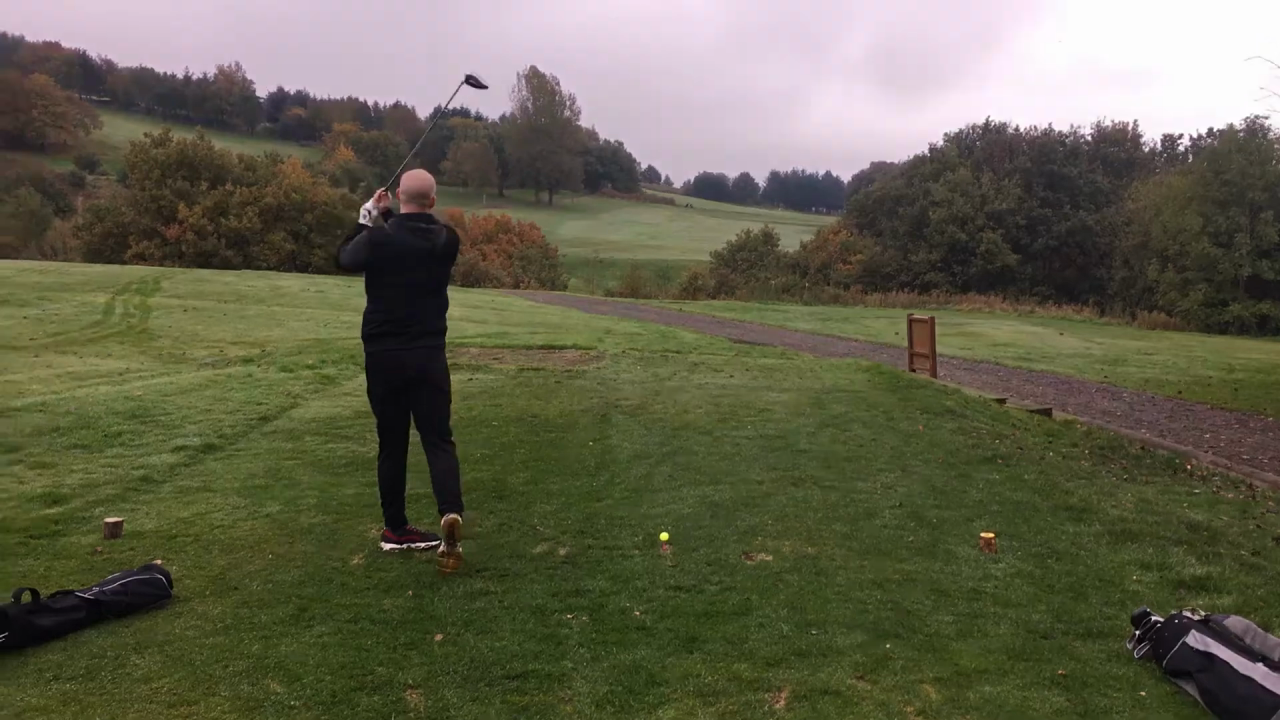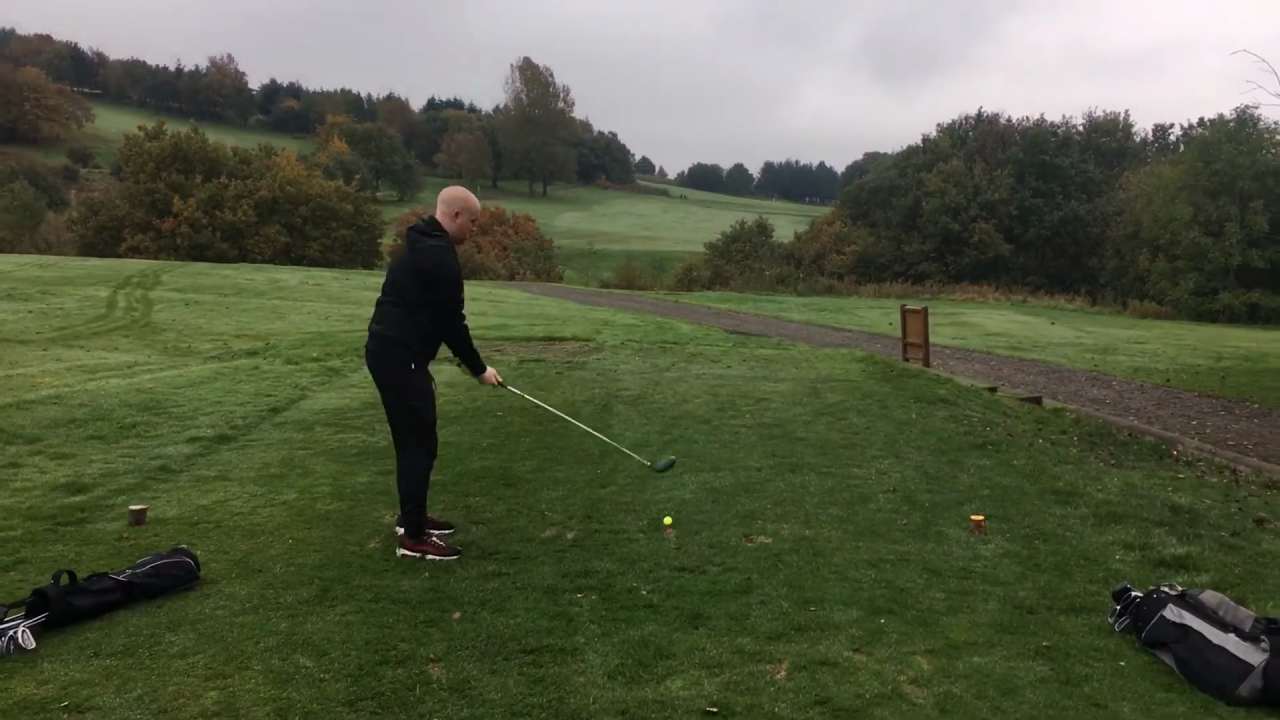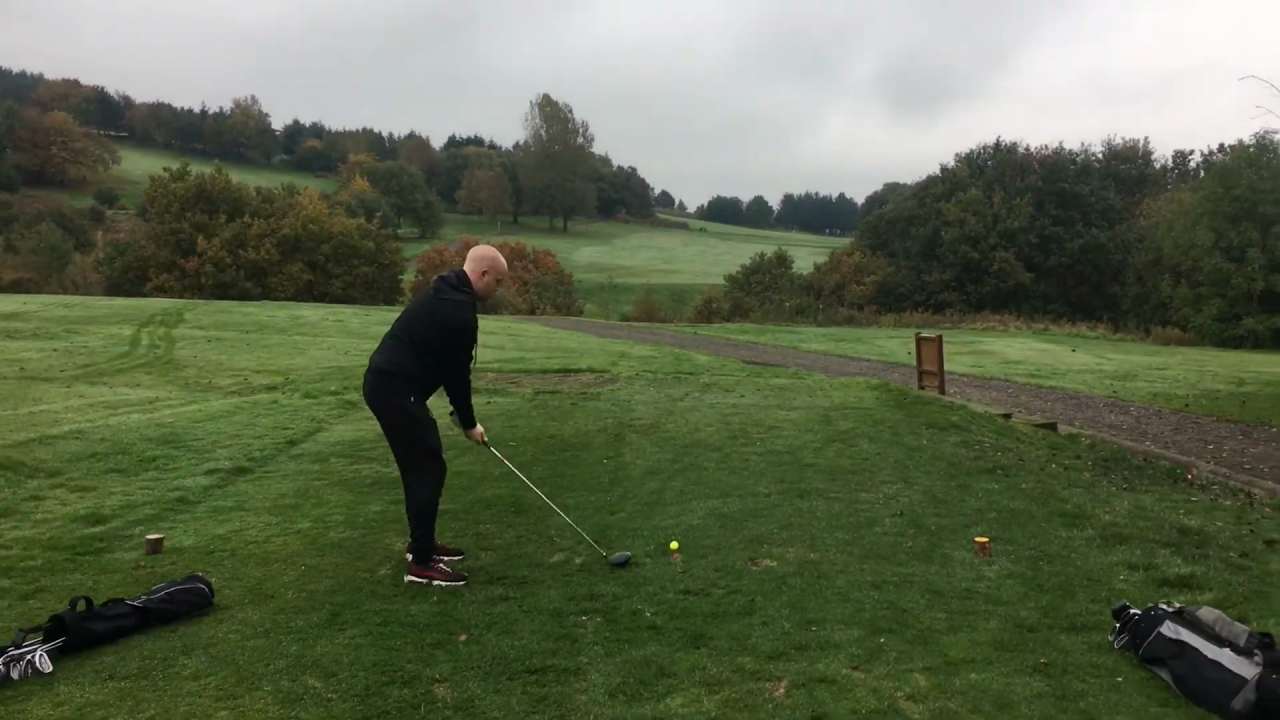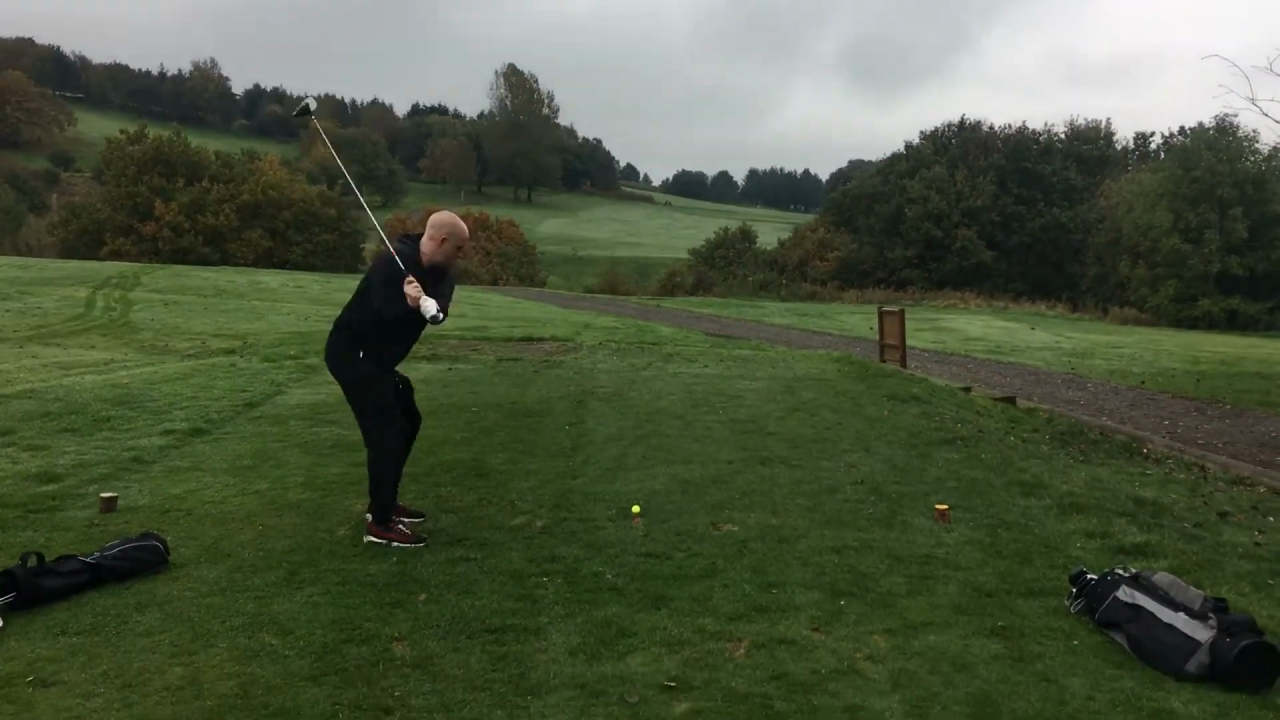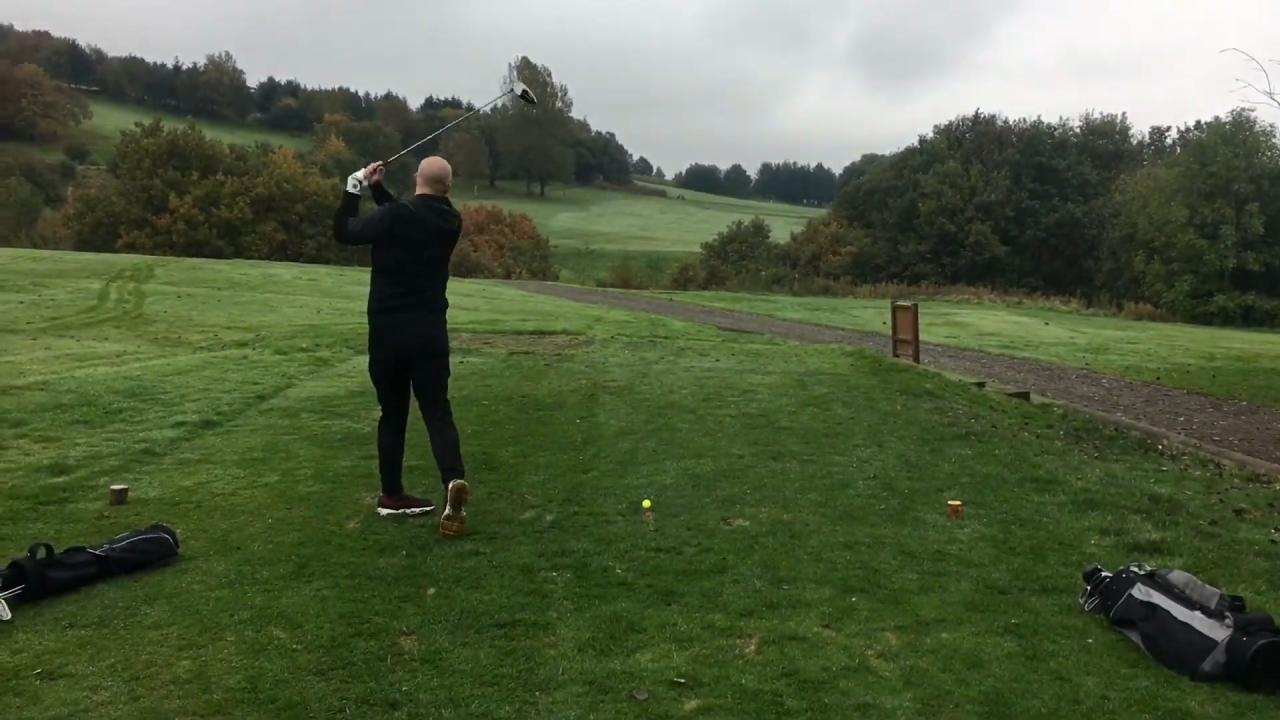
dt=1s
person 1, frame 1
left shoulder: (378, 240)
right shoulder: (446, 239)
left elbow: (343, 260)
left wrist: (368, 216)
right wrist: (385, 219)
left hip: (382, 356)
right hip: (426, 356)
left knee: (391, 444)
right knee: (438, 440)
left ankle: (395, 528)
right ankle: (451, 513)
person 1, frame 2
left shoulder: (421, 245)
right shoulder: (440, 257)
right elbow: (452, 322)
left wrist: (471, 363)
right wrist: (479, 369)
left hip: (390, 350)
right hip: (400, 357)
left knee: (413, 439)
right knee: (420, 443)
left ankle: (412, 517)
right ankle: (414, 535)
person 1, frame 3
left shoulder: (447, 294)
right shoulder: (458, 312)
left elbow: (449, 367)
right elbow: (457, 373)
left wrist: (463, 415)
right wrist: (469, 423)
left hip: (388, 382)
right hip: (396, 390)
left knee: (422, 466)
right knee: (428, 469)
left ankle: (422, 543)
right ankle: (421, 562)
person 1, frame 4
left shoulder: (440, 274)
right shoulder: (395, 264)
left elbow: (439, 311)
right elbow: (383, 316)
left wrist: (425, 305)
right wrist: (412, 305)
left hip: (372, 355)
right hip: (354, 354)
left knee: (406, 422)
right knee: (388, 431)
left ankle: (382, 503)
right ankle: (381, 522)
person 1, frame 5
left shoulder: (393, 215)
right shoulder: (452, 223)
left elbow: (343, 233)
left wrist: (356, 184)
right wrist: (378, 189)
left hip: (386, 329)
right hip: (430, 330)
left knee: (392, 413)
right knee: (437, 412)
left ankle: (391, 494)
right ankle: (454, 480)
